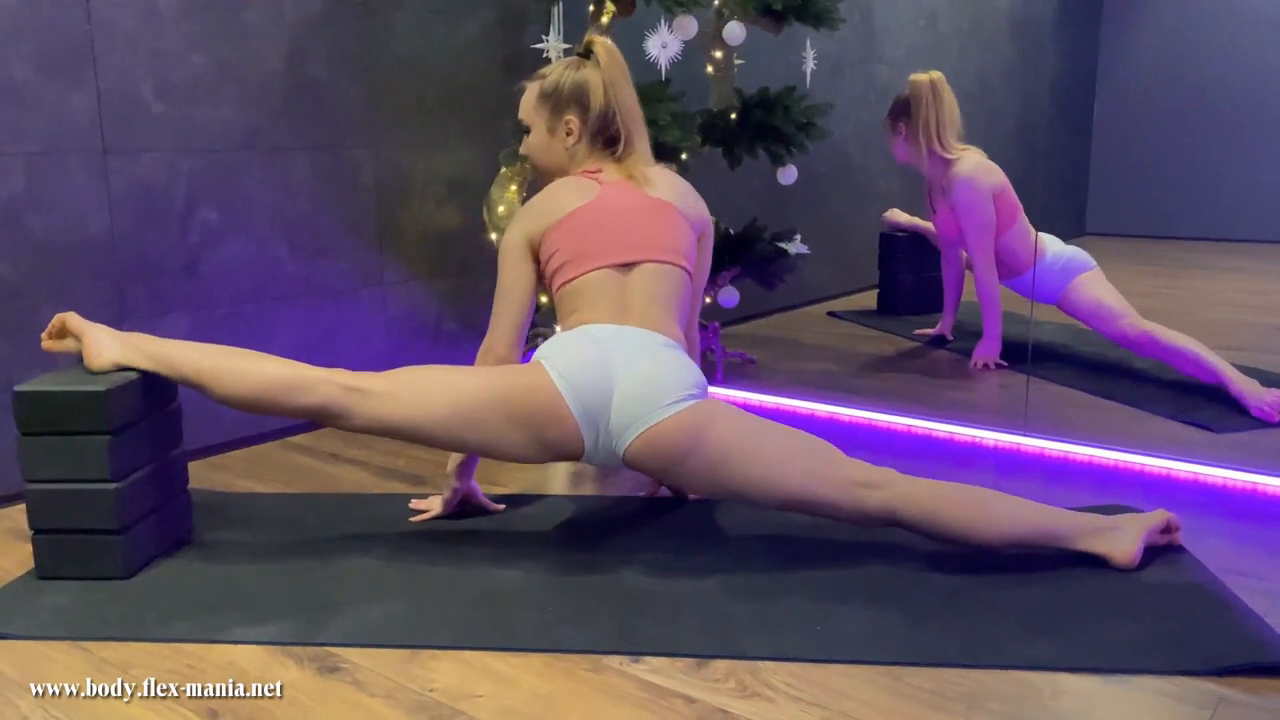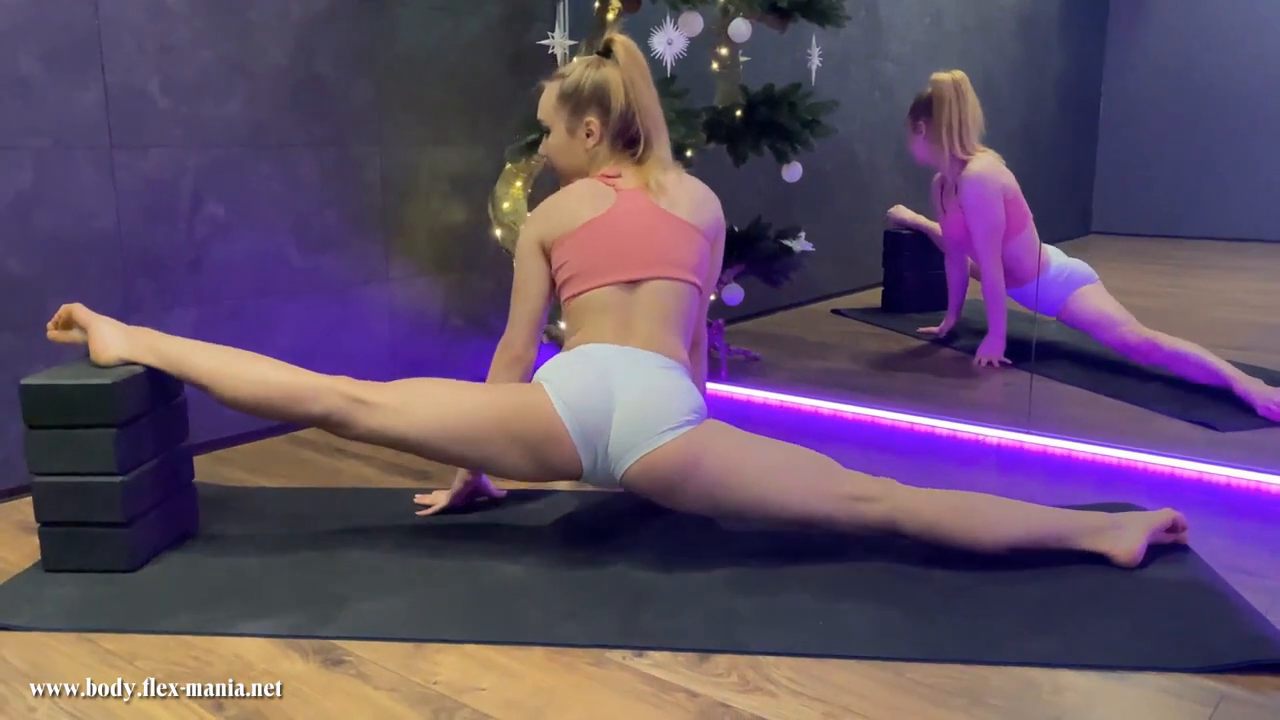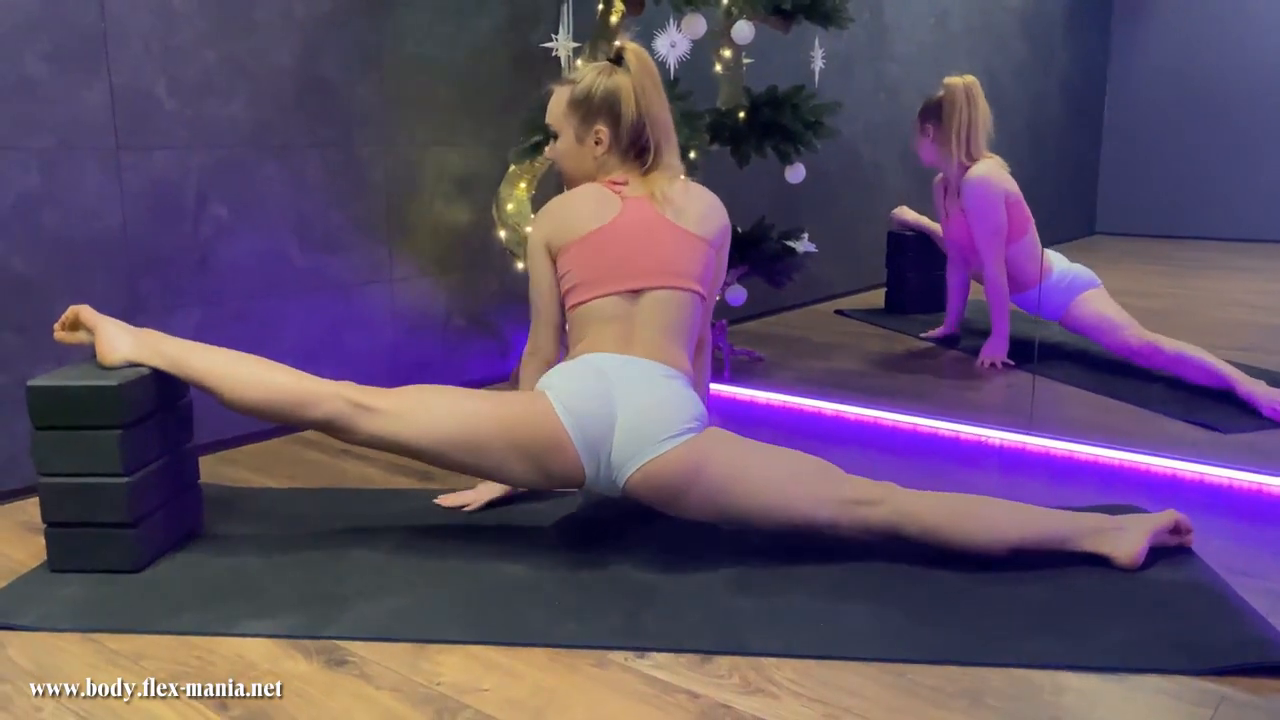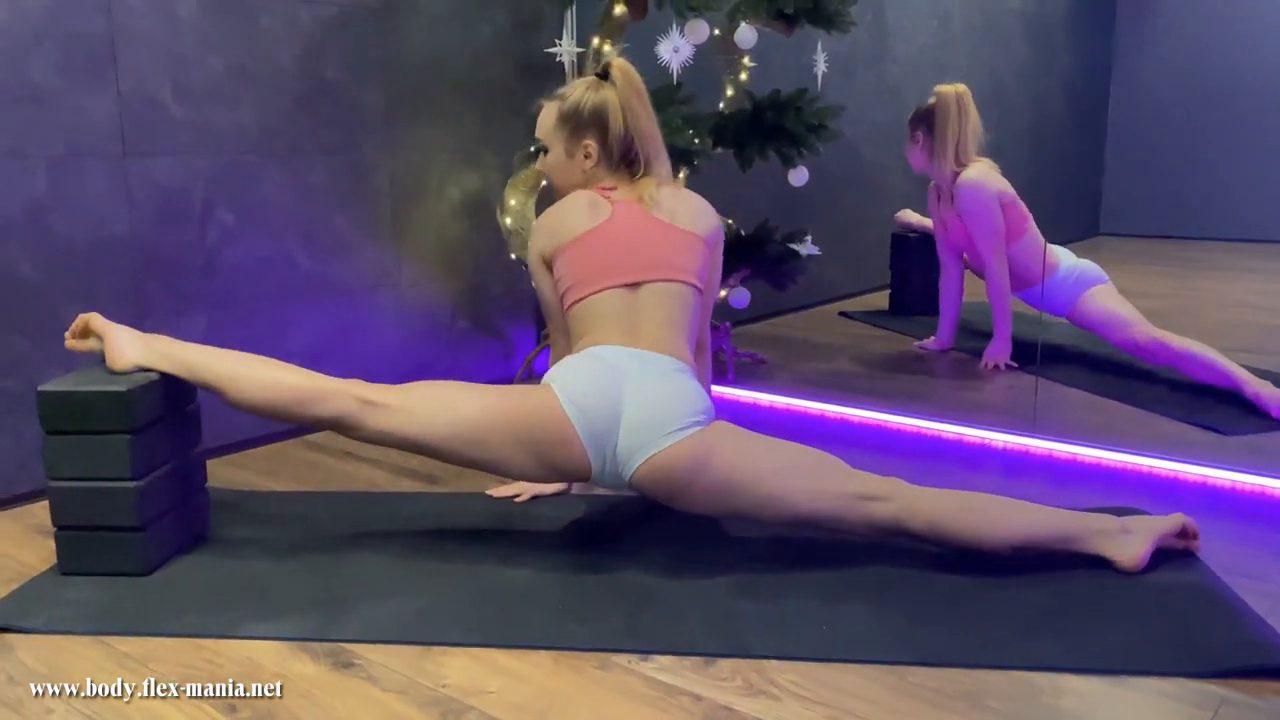
dt=0.2s
person 1, frame 1
left shoulder: (536, 212)
right shoulder: (685, 196)
left elbow: (495, 352)
left wrist: (462, 477)
right wrist: (681, 462)
left hip: (570, 383)
right hip: (661, 393)
left knee: (338, 393)
right knee: (871, 493)
left ankle: (123, 348)
right ankle: (1102, 533)
person 1, frame 2
left shoulder: (551, 213)
right shoulder: (701, 199)
left elbow: (514, 353)
left wrist: (470, 473)
right wrist: (685, 462)
left hip: (570, 404)
right hip: (660, 417)
left knee: (342, 402)
right knee: (873, 502)
person 1, frame 3
left shoulder: (558, 217)
right shoulder: (708, 207)
left wrist: (502, 471)
right wrist: (693, 458)
left hip: (573, 413)
right hip: (663, 426)
left knee: (347, 407)
right knee: (879, 506)
person 1, frame 4
left shoulder: (554, 223)
right shoulder: (699, 212)
left wrist: (556, 464)
right wrist: (687, 451)
left hip: (579, 404)
right hip: (668, 418)
left knee: (352, 403)
right knee: (883, 502)
left ankle: (141, 347)
person 2, frame 1
left shoulder: (967, 176)
right shoulder: (936, 178)
left elbow: (984, 266)
right elbow: (951, 251)
left wrist: (991, 339)
right wrist: (947, 318)
left hip: (1057, 271)
right hip: (1027, 270)
left knee: (1133, 332)
left ankle: (1240, 385)
right ankle: (909, 223)
person 2, frame 2
left shoulder: (980, 177)
right shoulder: (943, 183)
left elbow: (990, 264)
right elbow: (956, 253)
left wrist: (996, 337)
right wrist: (951, 317)
left hip: (1059, 282)
right hip: (1027, 280)
left knee: (1136, 341)
left ankle: (1246, 385)
right ankle: (915, 221)
person 2, frame 3
left shoulder: (982, 181)
right shoulder: (943, 185)
left elbow: (993, 266)
right elbow: (958, 257)
left wrist: (999, 339)
right wrist: (950, 323)
left hip: (1060, 288)
right hip: (1028, 284)
left knee: (1141, 345)
person 2, frame 4
left shoulder: (973, 185)
right shoulder: (937, 192)
left elbow: (996, 268)
right elbow: (951, 265)
left wrist: (1001, 340)
right wrist: (943, 336)
left hip: (1066, 283)
right hip: (1032, 279)
left knee: (1147, 341)
